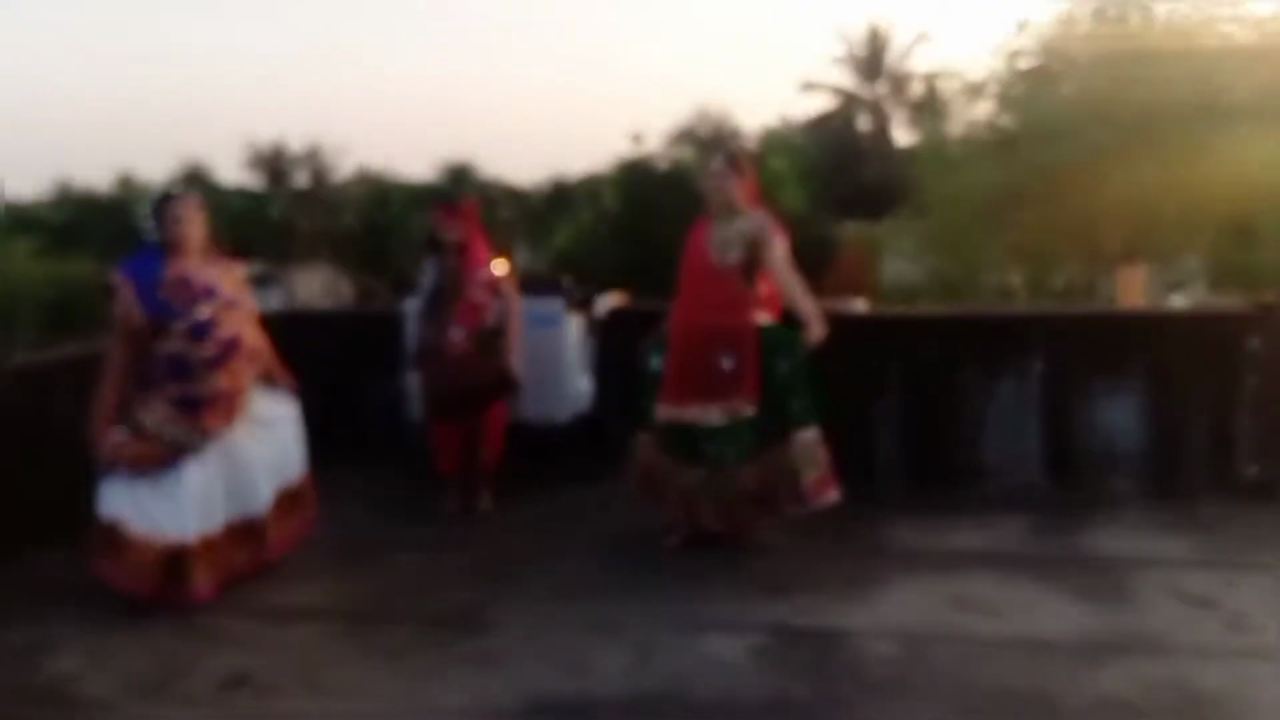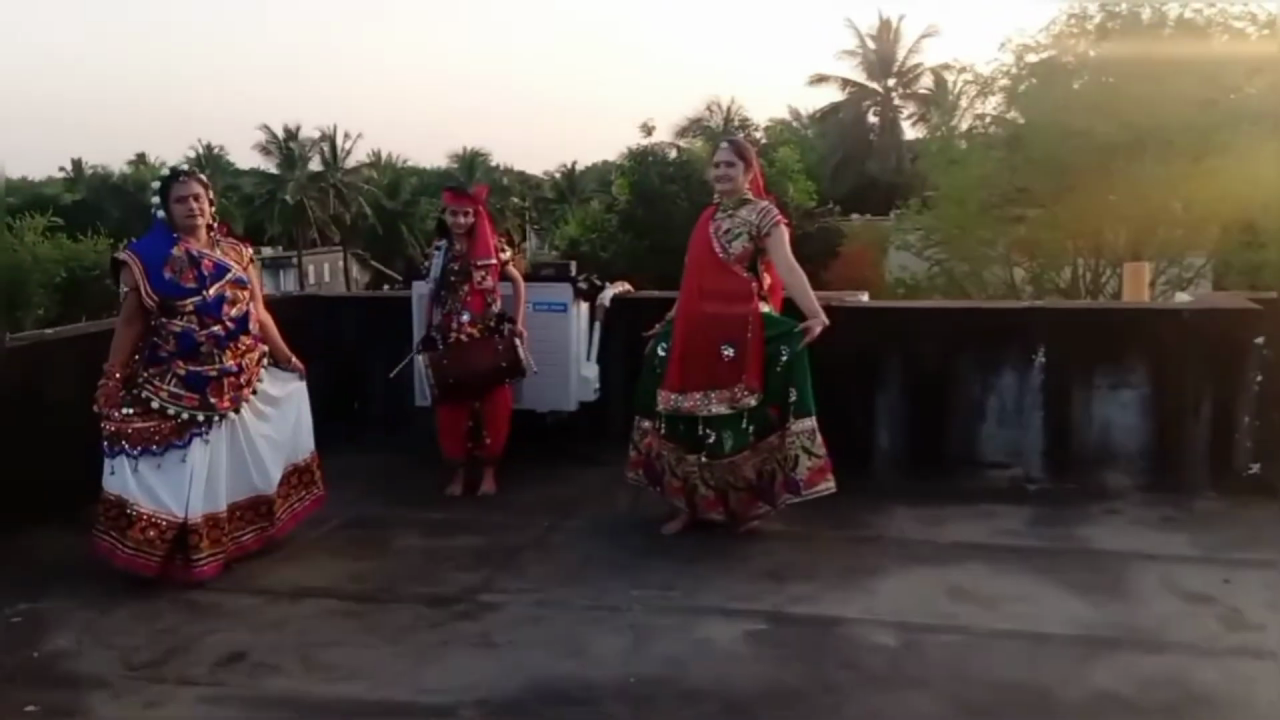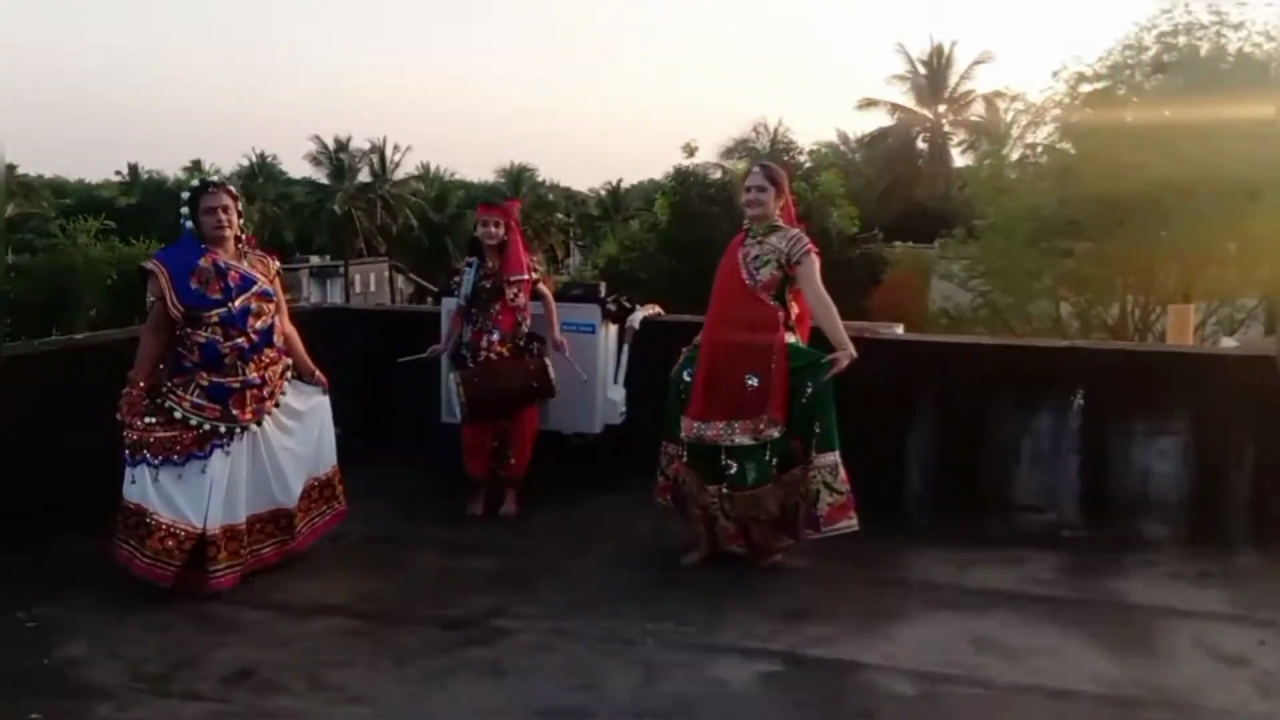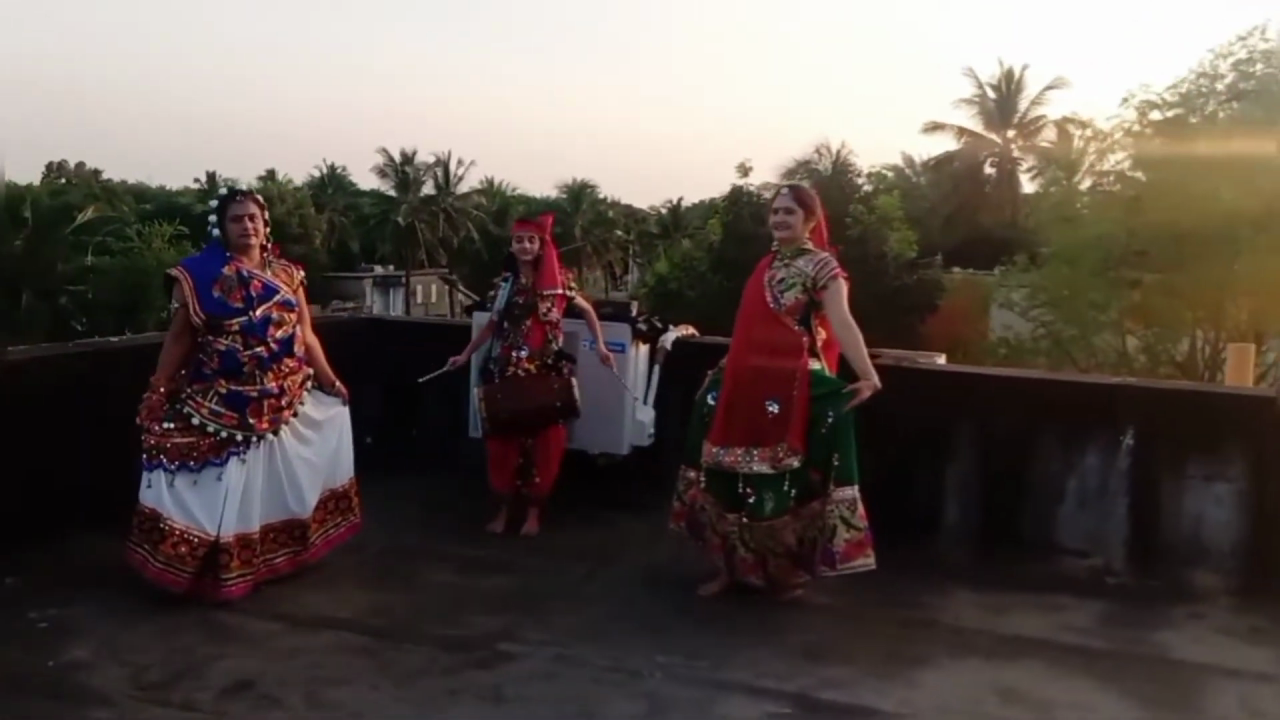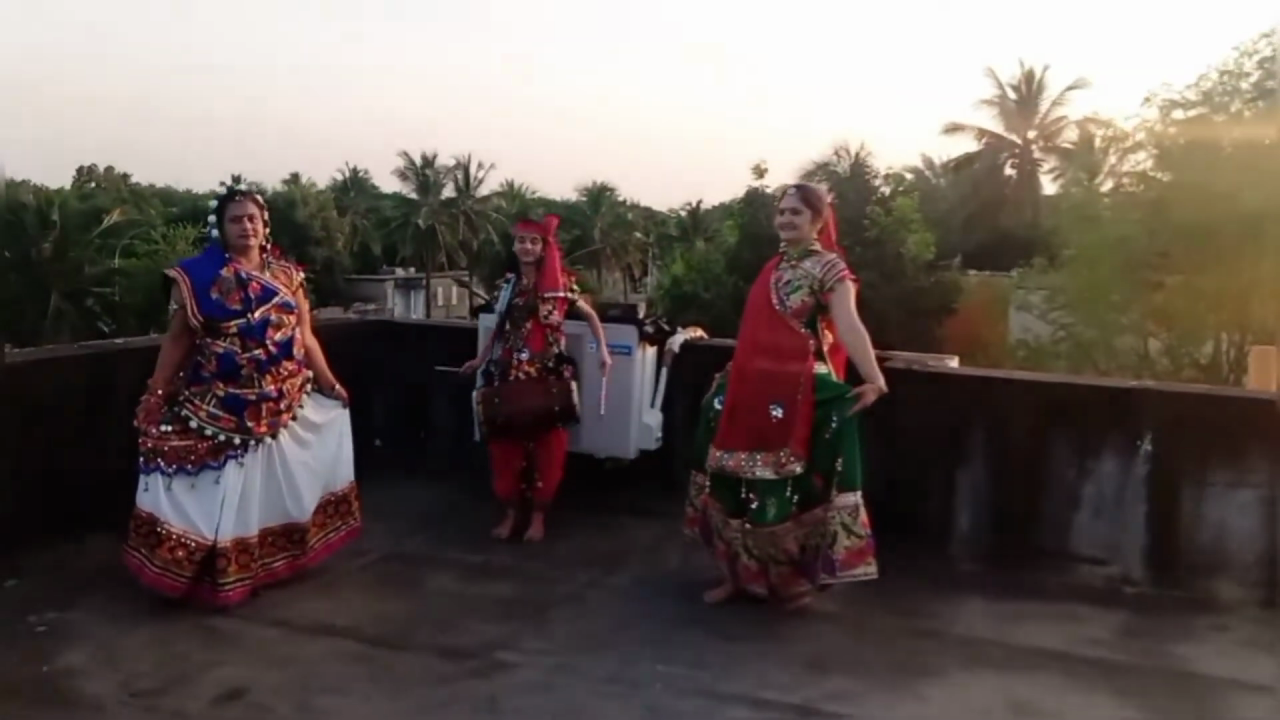
dt=0.5s
person 1, frame 1
left shoulder: (228, 272)
right shoulder: (141, 278)
left elbow: (251, 332)
right elbow: (124, 343)
left wrist: (275, 374)
right wrist: (108, 402)
left hip: (232, 400)
right hip: (172, 406)
left knee: (233, 484)
right knee: (182, 493)
left ankle: (234, 554)
right ankle: (186, 569)
person 1, frame 2
left shoulder: (236, 253)
right shoulder: (148, 258)
left elbow: (257, 312)
right elbow: (130, 321)
left wrist: (285, 358)
right wrist: (112, 380)
left hip: (238, 381)
right hip: (178, 387)
left knee: (236, 465)
right knee: (186, 470)
left ankle: (237, 535)
right ankle: (190, 549)
person 1, frame 3
left shoulder: (263, 266)
right shoulder: (175, 268)
left elbow: (283, 326)
right elbow: (156, 331)
left wrist: (309, 372)
right wrist: (136, 389)
left hip: (262, 394)
right hip: (201, 398)
left knee: (258, 476)
right knee: (207, 480)
left ankle: (259, 549)
right ankle: (209, 562)
person 1, frame 4
left shoulder: (287, 274)
right shoulder: (200, 275)
left elbow: (305, 334)
right elbow: (179, 337)
left wrist: (329, 381)
right wrist: (157, 394)
left hip: (282, 402)
right hip: (220, 405)
left knee: (274, 485)
right knee: (223, 487)
left ankle: (271, 557)
right ankle: (223, 569)
person 1, frame 5
left shoulder: (287, 276)
right shoulder: (198, 276)
left elbow: (305, 337)
right elbow: (177, 340)
left wrist: (329, 384)
right wrist: (155, 397)
left hip: (281, 405)
right hip: (220, 408)
left knee: (273, 488)
right knee: (222, 491)
left ankle: (271, 564)
right ankle: (220, 574)
person 2, frame 1
left shoulder: (758, 224)
right shoulder: (702, 228)
left elbow: (783, 276)
left wrist: (813, 322)
right wrist: (671, 332)
left hip: (739, 340)
right hip: (694, 341)
left knee: (739, 430)
right knee: (688, 430)
left ankle: (743, 515)
right ankle: (690, 514)
person 2, frame 2
left shoulder: (763, 213)
right shoulder: (707, 217)
left elbow: (786, 266)
left wrist: (815, 313)
right wrist: (672, 319)
left hip: (742, 330)
right hip: (696, 330)
left knee: (741, 418)
right knee: (689, 418)
left ankle: (745, 503)
right ankle: (690, 503)
person 2, frame 3
left shoulder: (793, 242)
right shoulder: (738, 242)
left elbow: (815, 297)
left wrist: (844, 347)
right wrist: (700, 345)
left hip: (768, 360)
right hip: (722, 358)
left knee: (764, 450)
right knee: (712, 448)
left ankle: (766, 538)
right ankle: (713, 534)
person 2, frame 4
left shoulder: (821, 265)
right shoulder: (766, 264)
left elbow: (841, 322)
left wrist: (868, 376)
right wrist: (725, 370)
left hip: (794, 386)
right hip: (747, 384)
left knee: (787, 479)
right knee: (734, 476)
left ankle: (789, 571)
right ankle: (733, 565)
person 2, frame 5
left shoulder: (829, 268)
right shoulder: (774, 266)
left elbow: (848, 326)
left wrist: (873, 378)
right wrist: (730, 375)
left hip: (799, 391)
right hip: (754, 388)
left knee: (791, 483)
right knee: (743, 479)
left ankle: (794, 578)
right ankle: (741, 572)
person 3, frame 1
left shoulder: (484, 262)
right shoulder: (433, 266)
left elbow: (509, 297)
right elbow: (427, 311)
left wrist: (509, 340)
right wrist: (423, 352)
left hip: (480, 352)
right hip: (442, 354)
left knee: (484, 418)
right knee: (447, 419)
left ankle: (483, 484)
right ankle: (453, 485)
person 3, frame 2
left shoulder: (492, 247)
right shoulder: (439, 250)
left elbow: (517, 281)
right elbow: (432, 295)
left wrist: (517, 322)
right wrist: (427, 335)
left hip: (487, 337)
right hip: (449, 339)
left knee: (491, 404)
right knee: (452, 405)
left ankle: (489, 471)
right ankle: (458, 472)
person 3, frame 3
left shoulder: (522, 264)
right shoulder: (469, 267)
left elbow: (546, 296)
right elbow: (461, 311)
left wrist: (554, 333)
right wrist: (447, 344)
left hip: (516, 355)
right hip: (477, 356)
left knee: (516, 422)
right knee: (477, 423)
left ankle: (511, 492)
right ankle: (480, 491)
person 3, frame 4
left shoulder: (557, 281)
right shoulder: (504, 283)
left elbow: (587, 311)
right elbow: (492, 325)
left wrist: (600, 346)
right wrist: (465, 355)
left hip: (546, 372)
right hip: (507, 371)
left knee: (543, 441)
right knee: (504, 440)
left ankle: (534, 511)
right ankle: (504, 508)
person 3, frame 5
left shoulder: (560, 283)
right shoulder: (507, 284)
left elbow: (589, 314)
left wrist: (603, 351)
right wrist: (481, 361)
left hip: (547, 374)
right hip: (509, 372)
left knee: (545, 443)
right knee: (507, 443)
left ankle: (538, 516)
right ankle: (510, 512)
